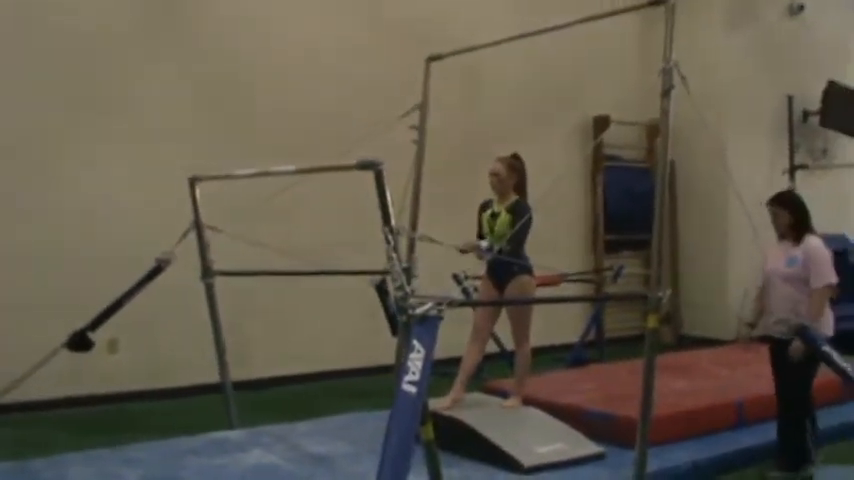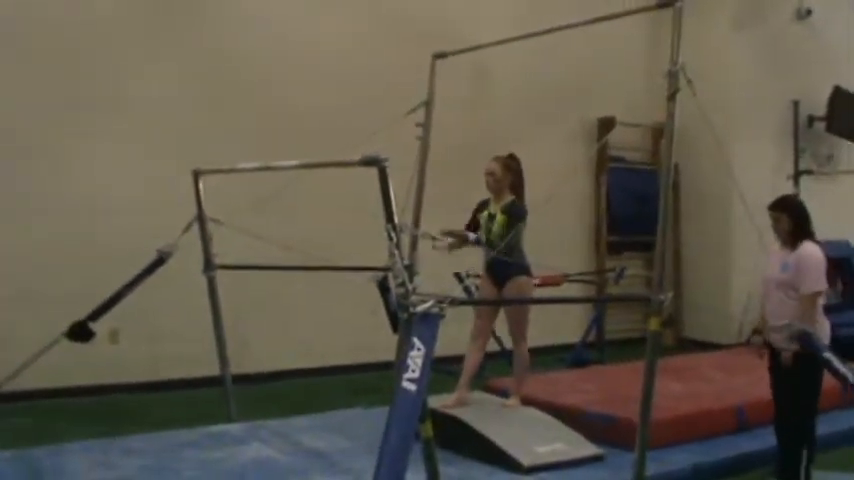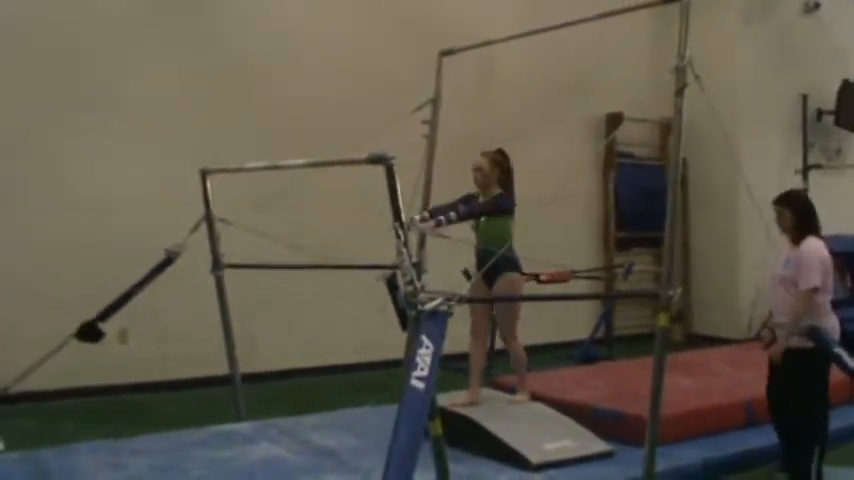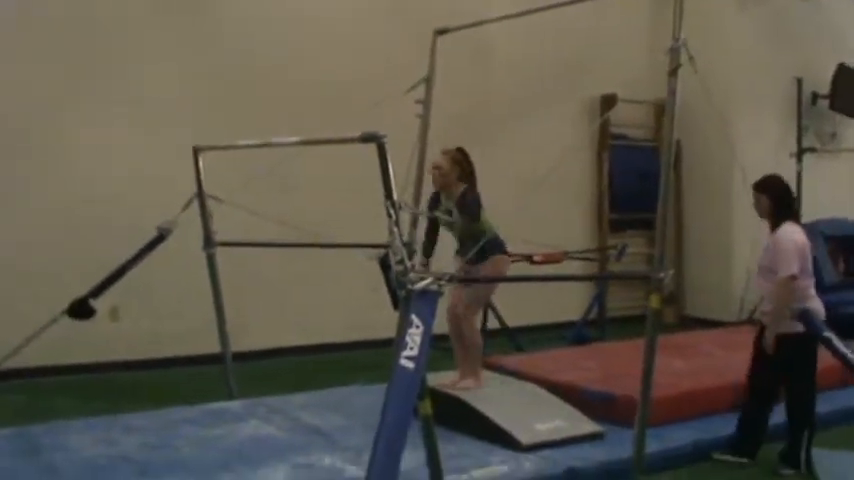
dt=0.3s
person 1, frame 1
left shoulder: (813, 248)
right shoulder: (775, 248)
left elbow: (820, 296)
right elbow: (766, 289)
left wrist: (803, 337)
right wrist: (754, 323)
right hip: (779, 335)
left knee: (797, 399)
right knee: (785, 400)
person 1, frame 2
left shoulder: (809, 254)
right shoulder: (779, 252)
left elbow: (809, 304)
left wrist: (793, 346)
right wrist: (760, 331)
left hip: (804, 348)
right hip: (779, 344)
left knee: (799, 413)
right knee: (782, 411)
person 1, frame 3
left shoulder: (811, 249)
right shoulder: (795, 248)
left elbow: (806, 300)
left wrist: (782, 341)
right wrist: (773, 331)
left hip: (810, 344)
right hip: (790, 340)
left knee: (811, 410)
right knee: (778, 401)
person 1, frame 4
left shoulder: (788, 236)
right shoulder: (779, 233)
left elbow: (787, 287)
left wrist: (772, 331)
right wrist: (768, 326)
left hip: (797, 329)
right hip: (777, 325)
left knee: (798, 395)
right knee: (758, 387)
left ankle: (798, 460)
right ankle: (743, 448)
person 2, frame 1
left shoulder: (521, 209)
right shoulder: (485, 208)
left elbow: (515, 247)
left wrist: (482, 246)
right wrist: (478, 250)
left hip: (517, 275)
right hip: (492, 274)
left knee: (520, 338)
right knee: (478, 334)
left ankle: (516, 395)
right ankle: (457, 391)
person 2, frame 2
left shoulder: (516, 209)
right shoulder: (482, 207)
left elbow: (504, 244)
right elbow: (468, 234)
left wrist: (469, 237)
right wrist: (456, 240)
left hip: (515, 275)
right hip: (491, 273)
left knee: (518, 338)
right knee: (478, 333)
left ankle: (516, 395)
right ankle: (461, 390)
person 2, frame 3
left shoulder: (503, 202)
right shoulder: (471, 198)
left elbow: (470, 213)
right elbow: (446, 209)
left wrist: (431, 222)
right wrist: (419, 218)
left hip: (506, 271)
right hip: (482, 271)
left knee: (508, 336)
right knee: (477, 334)
left ankle: (523, 390)
right ankle: (473, 392)
person 2, frame 4
left shoulder: (469, 199)
right shoulder: (437, 199)
left elbow: (471, 237)
right elbow: (431, 233)
left wrist: (466, 271)
right wrist: (423, 265)
left hip: (492, 256)
right hip: (469, 257)
left knee: (464, 312)
right knee: (452, 312)
left ankle: (475, 375)
right ankle: (463, 372)
